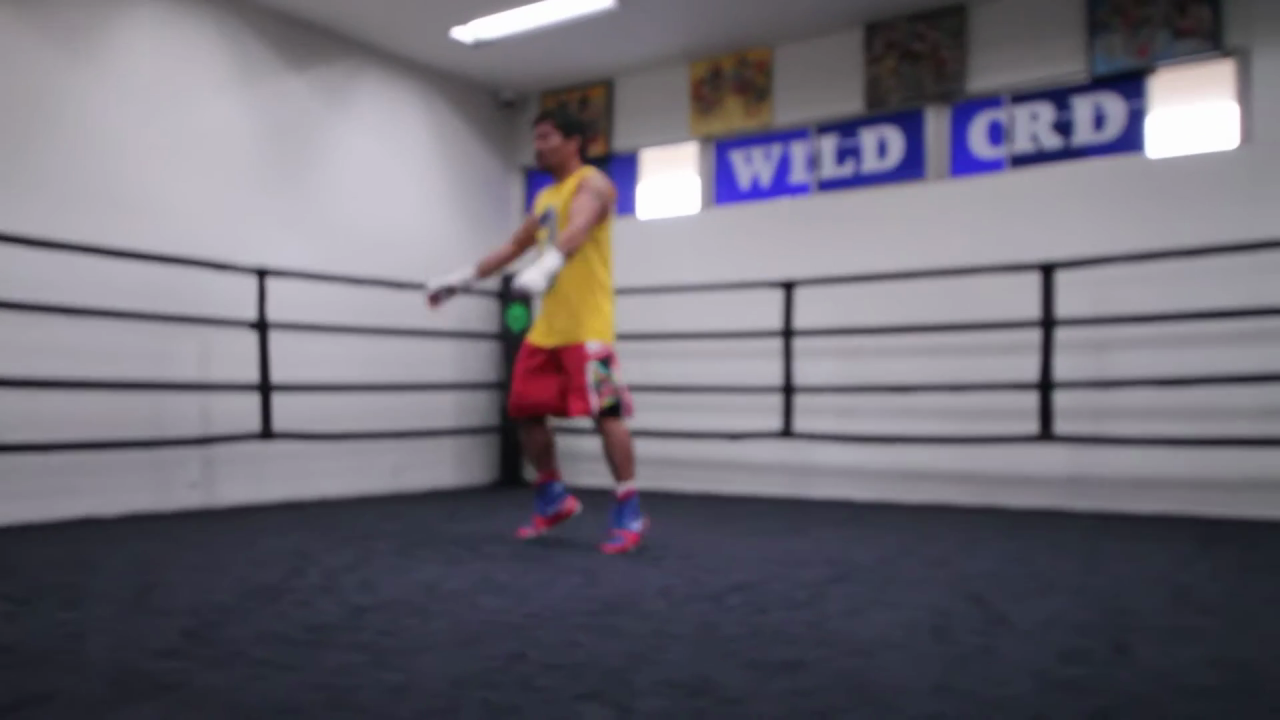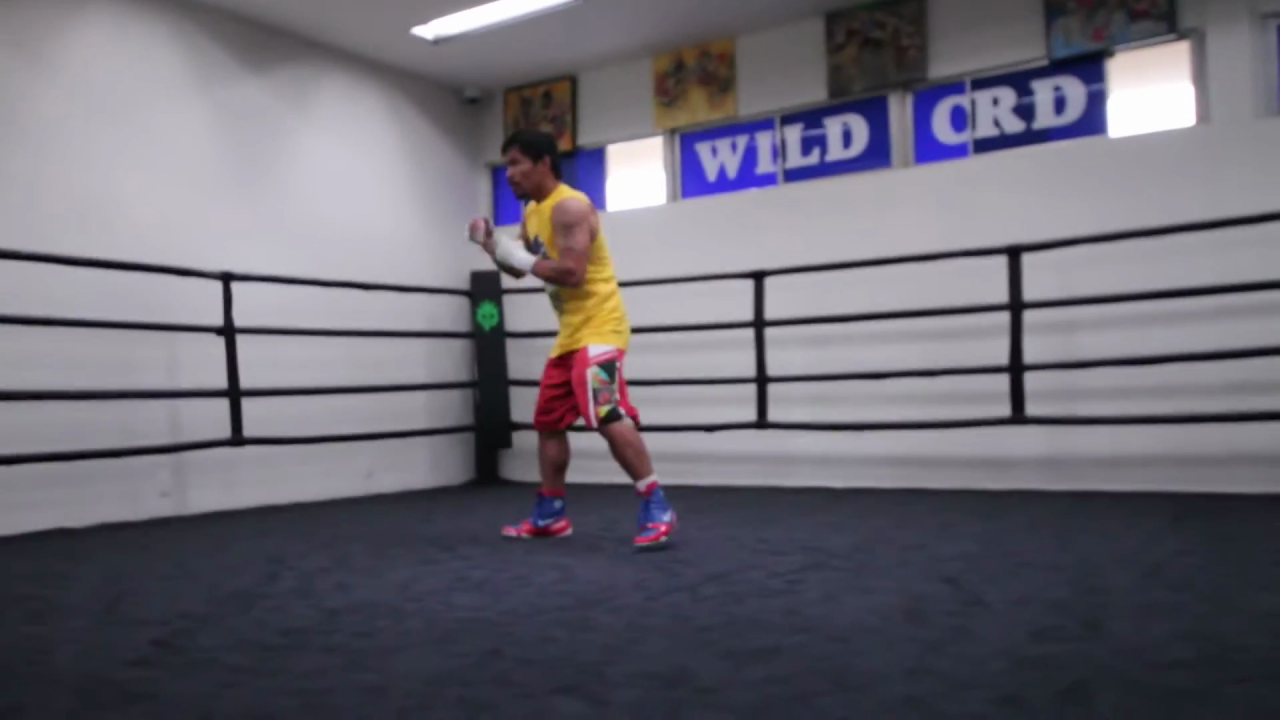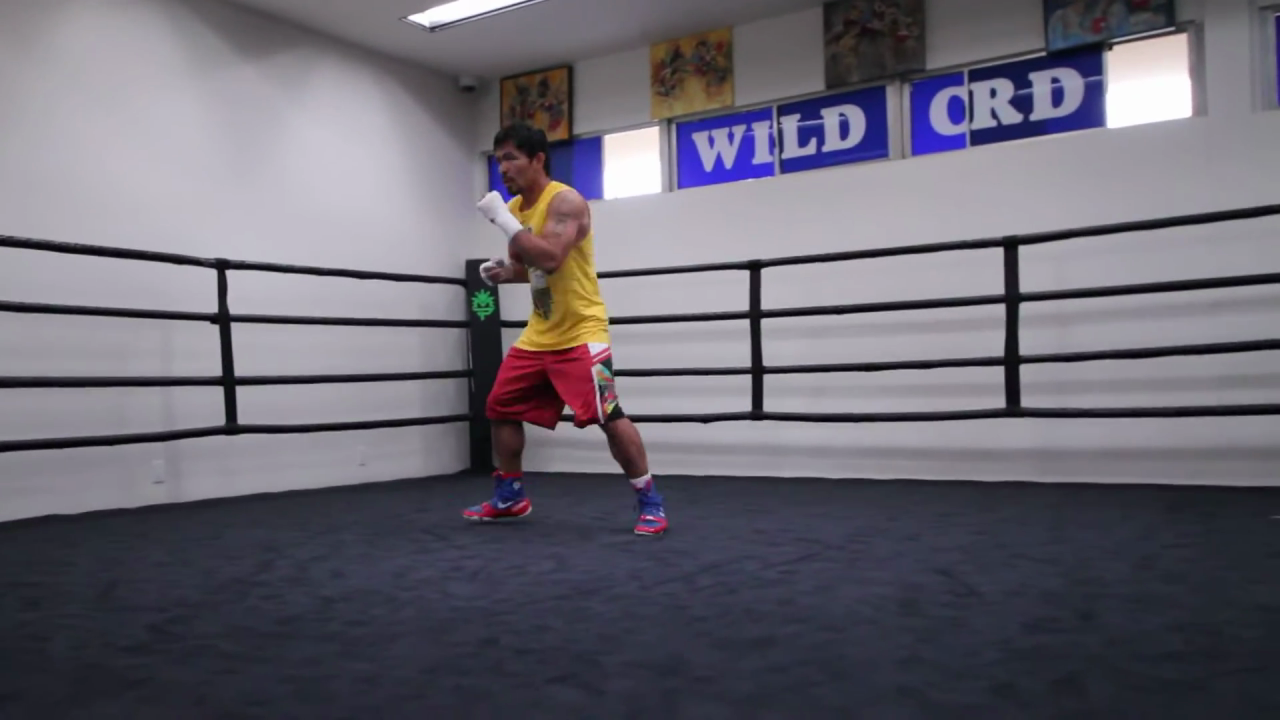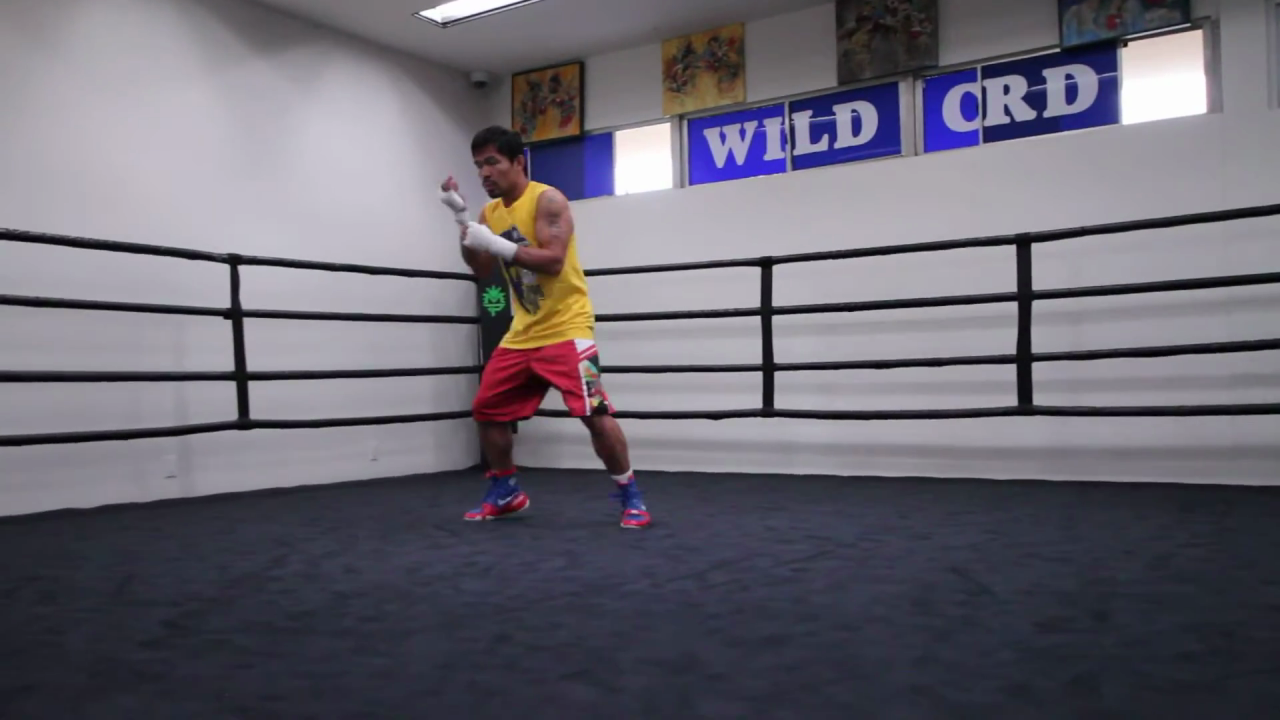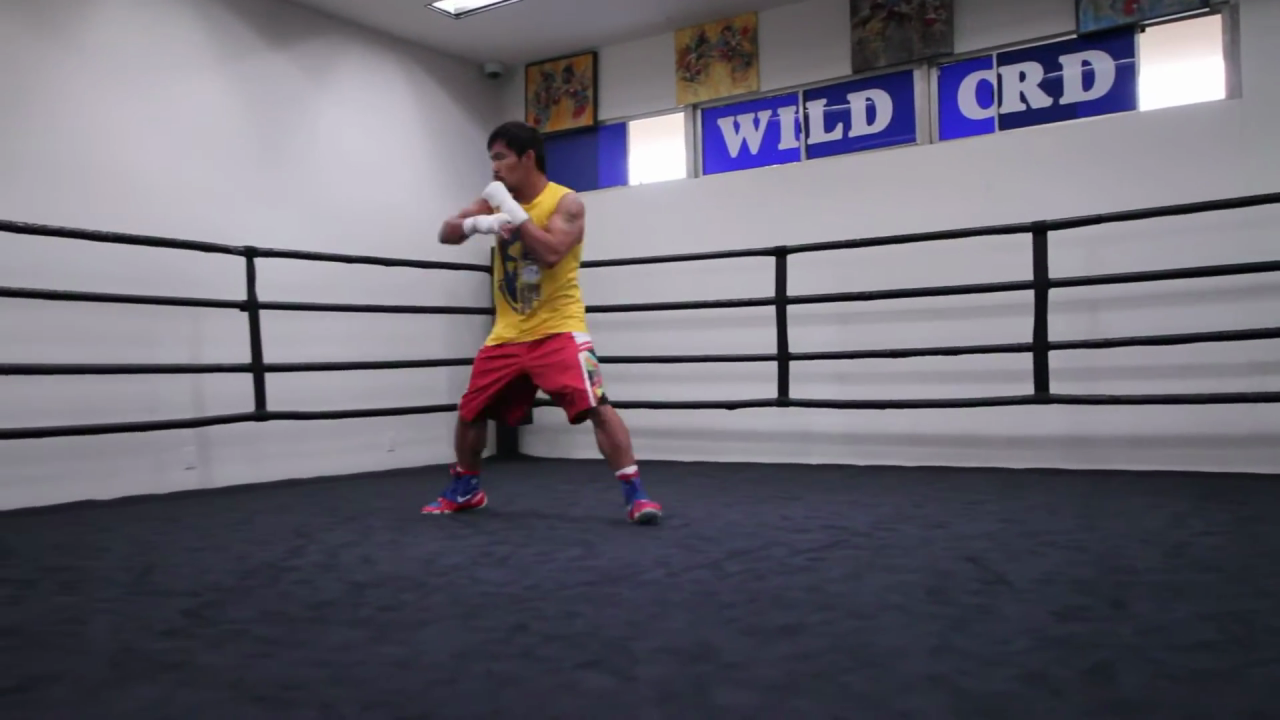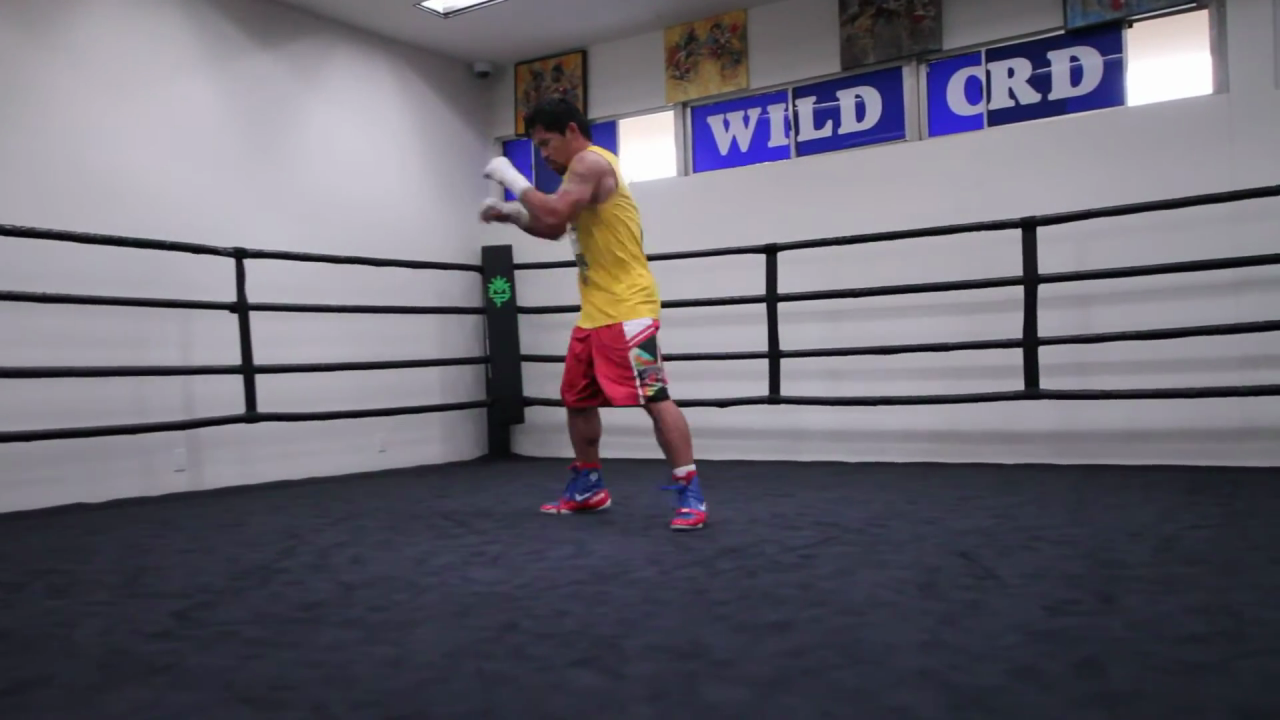
dt=0.7s
person 1, frame 1
left shoulder: (591, 183)
right shoulder: (545, 196)
left elbow: (581, 226)
right elbow: (510, 249)
left wrist: (548, 265)
right wrist: (462, 277)
left hip: (587, 325)
right hip: (548, 325)
left knee: (606, 413)
right knee: (526, 411)
left ankle: (629, 514)
right ankle: (555, 497)
person 1, frame 2
left shoulder: (570, 206)
right shoulder: (532, 211)
left elbow: (571, 273)
right elbow: (524, 267)
left wrist: (520, 257)
right wrist: (490, 245)
left hip: (599, 328)
right hip: (570, 334)
left knee: (609, 417)
right knee: (548, 423)
left ankle: (656, 507)
right ankle: (550, 514)
person 1, frame 3
left shoulder: (564, 201)
right shoulder: (515, 207)
left elbow: (554, 257)
left wrist: (503, 220)
right wrist: (501, 270)
left hip: (581, 329)
right hip: (539, 335)
left knee: (608, 414)
right knee: (501, 409)
left ankle: (649, 502)
right ankle: (508, 496)
person 1, frame 4
left shoulder: (548, 200)
right shoulder: (492, 211)
left elbow: (552, 262)
right elbow: (483, 269)
left wrist: (495, 243)
right wrist: (461, 213)
left hip: (566, 329)
right hip: (522, 334)
left knee: (593, 411)
right knee: (487, 410)
left ankle: (631, 497)
right ankle: (506, 491)
person 1, frame 5
left shoulder: (566, 201)
right shoulder: (495, 198)
left elbow: (555, 249)
right elbow: (447, 234)
left wrist: (511, 211)
right wrist: (475, 223)
left hip: (559, 327)
right hip: (509, 333)
left knee: (592, 404)
right knee: (470, 413)
left ankle: (635, 492)
right ankle: (463, 489)
person 1, frame 6
left shoulder: (591, 164)
right shoulder: (581, 171)
left elbow: (553, 216)
right elbow: (551, 229)
left wrist: (511, 178)
right wrist: (508, 213)
left hip: (627, 307)
right hip: (596, 312)
left knee: (652, 397)
right knee: (577, 399)
left ankle: (691, 493)
right ankle: (587, 488)
